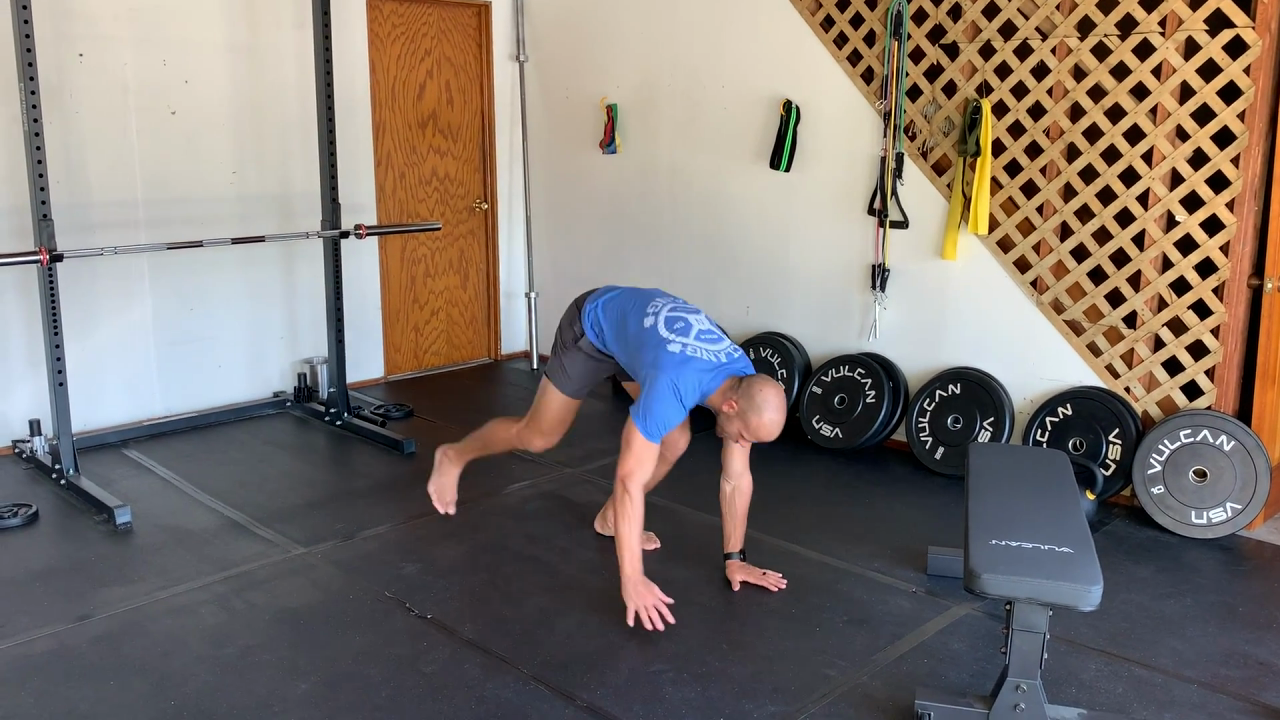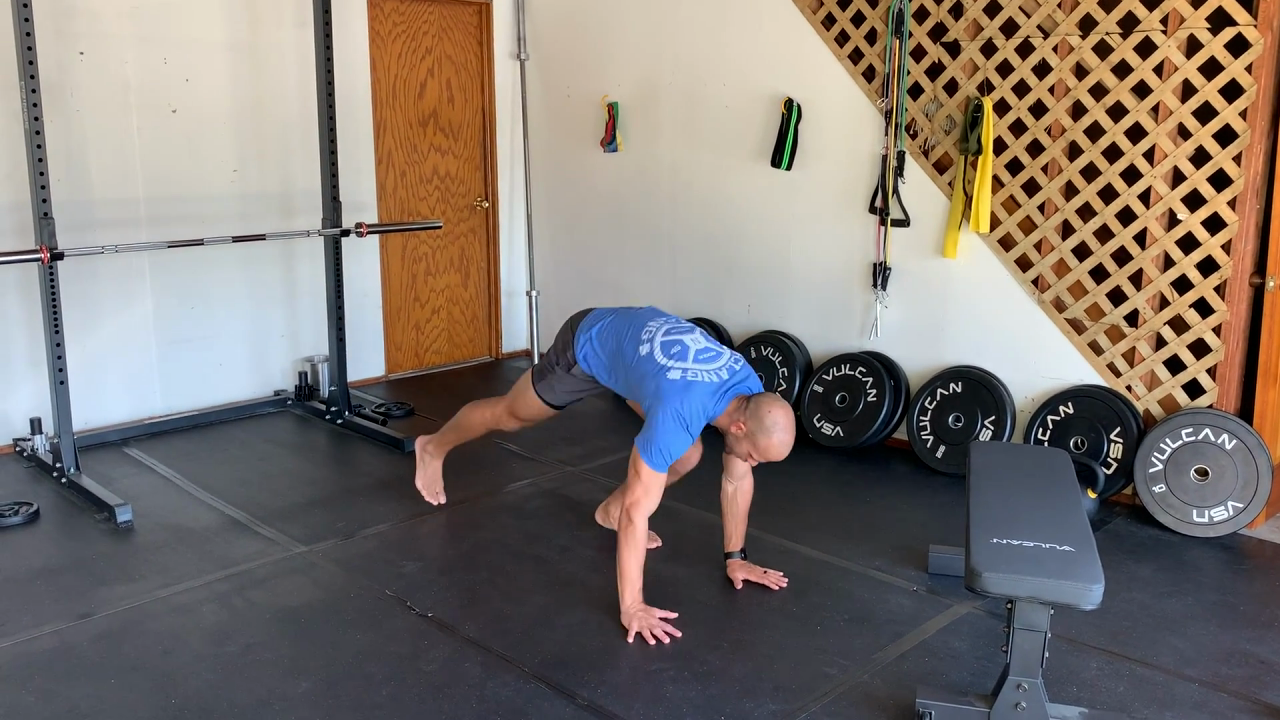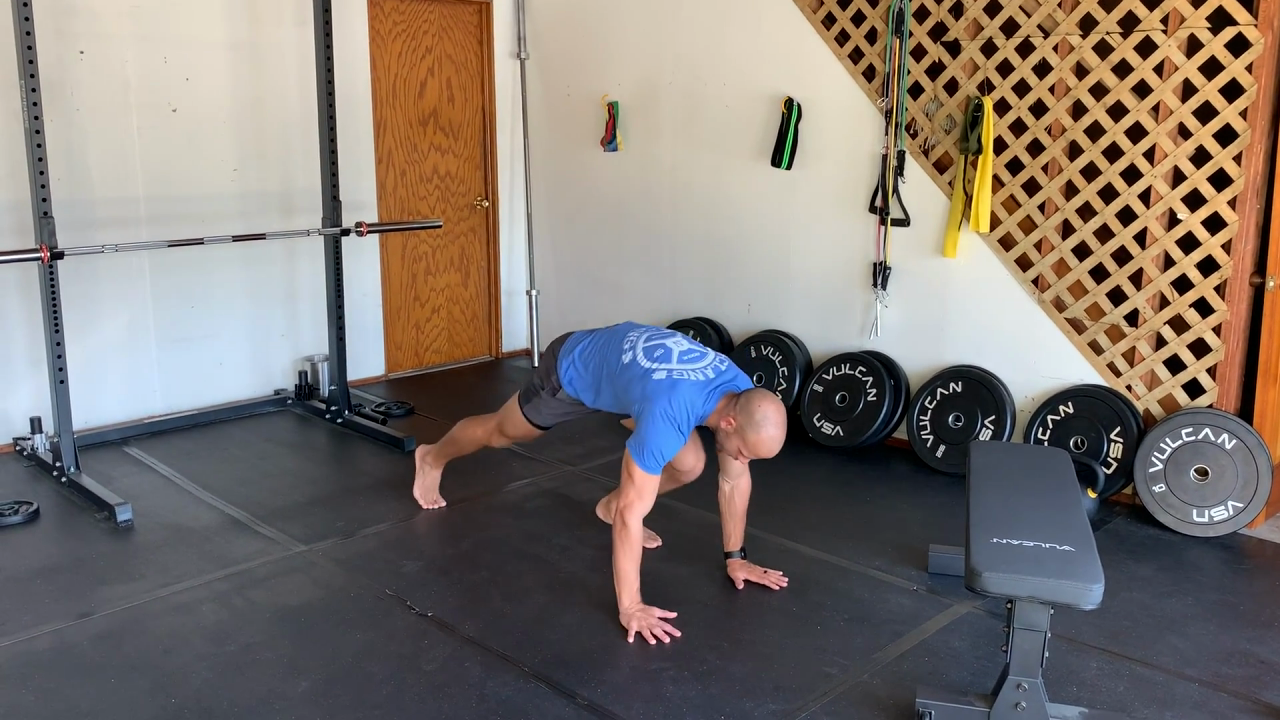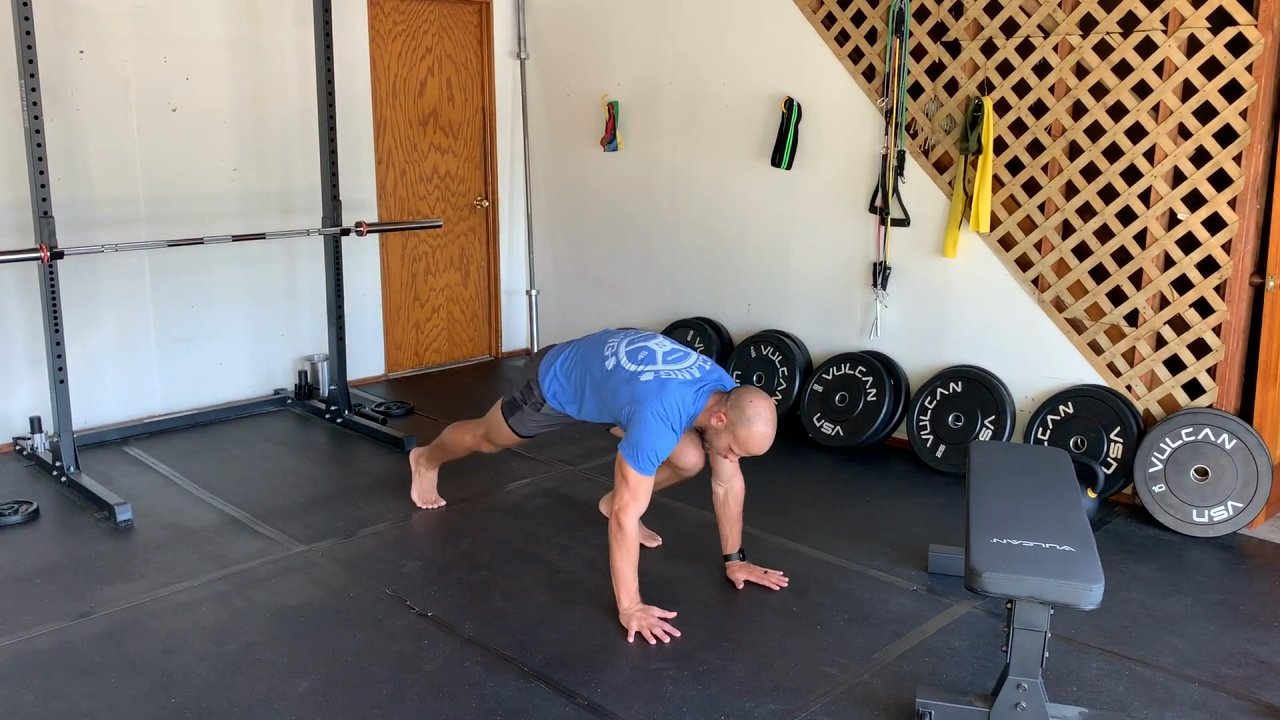
dt=0.2s
person 1, frame 1
left shoulder: (745, 383)
right shoulder: (674, 387)
left elbow: (736, 478)
right elbow: (631, 481)
left wrist: (734, 558)
right wrist: (632, 578)
left hip: (642, 323)
right hip: (595, 323)
left knee: (674, 444)
right knee: (539, 435)
left ankle: (612, 516)
right ankle: (454, 457)
person 1, frame 2
left shoulder: (751, 396)
right shoulder: (679, 414)
left elbow: (737, 480)
right elbow: (638, 512)
left wrist: (735, 557)
right wrist: (631, 606)
left hip: (636, 335)
right hip: (588, 346)
left knee: (686, 457)
right knee: (512, 414)
left ankle: (612, 509)
right ankle: (434, 447)
person 1, frame 3
left shoulder: (741, 393)
right shoulder: (667, 417)
left elbow: (734, 479)
right elbow: (632, 514)
left wrist: (735, 556)
right wrist: (630, 607)
left hip: (618, 360)
right hip: (572, 370)
left knee: (690, 464)
right knee: (502, 431)
left ankle: (613, 505)
right ankle: (431, 459)
person 1, frame 4
left shoulder: (726, 393)
right shoulder: (659, 419)
left elbow: (728, 479)
right elbow: (625, 515)
left wrist: (734, 558)
right wrist: (629, 607)
left hip: (601, 366)
right hip: (554, 382)
left knee: (691, 459)
right knee: (488, 437)
left ankle: (614, 497)
right ankle: (426, 462)
